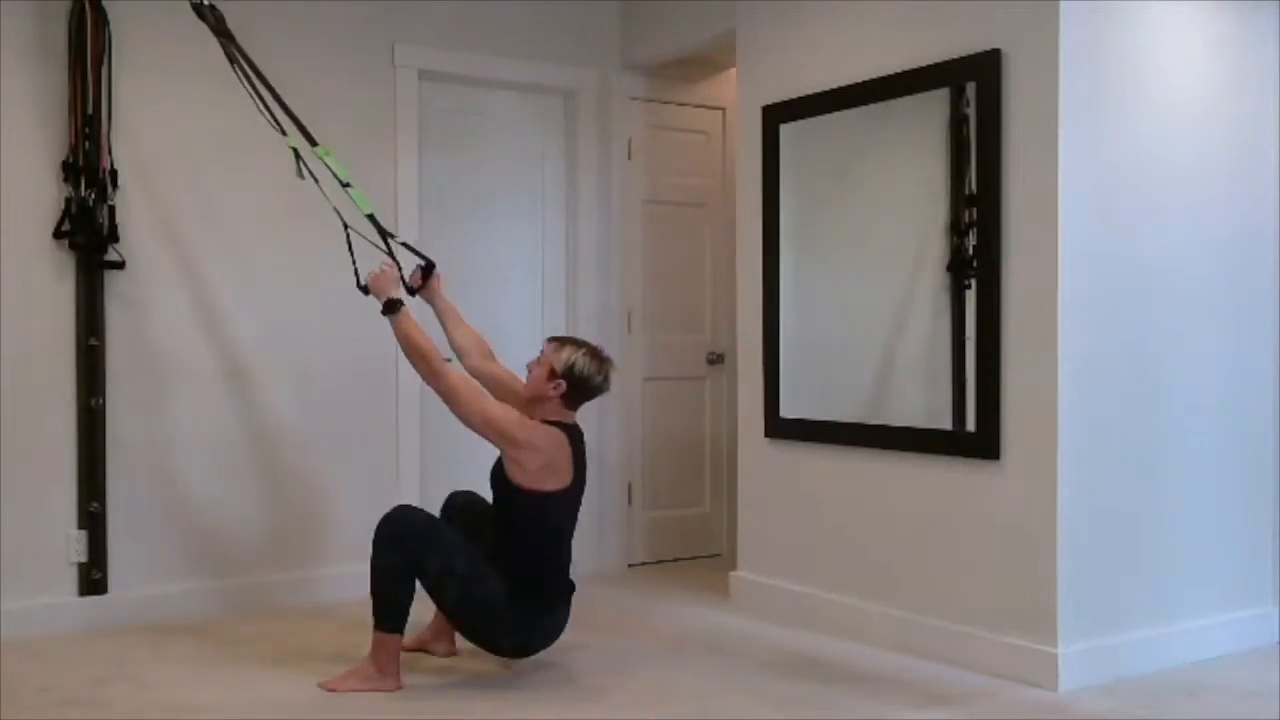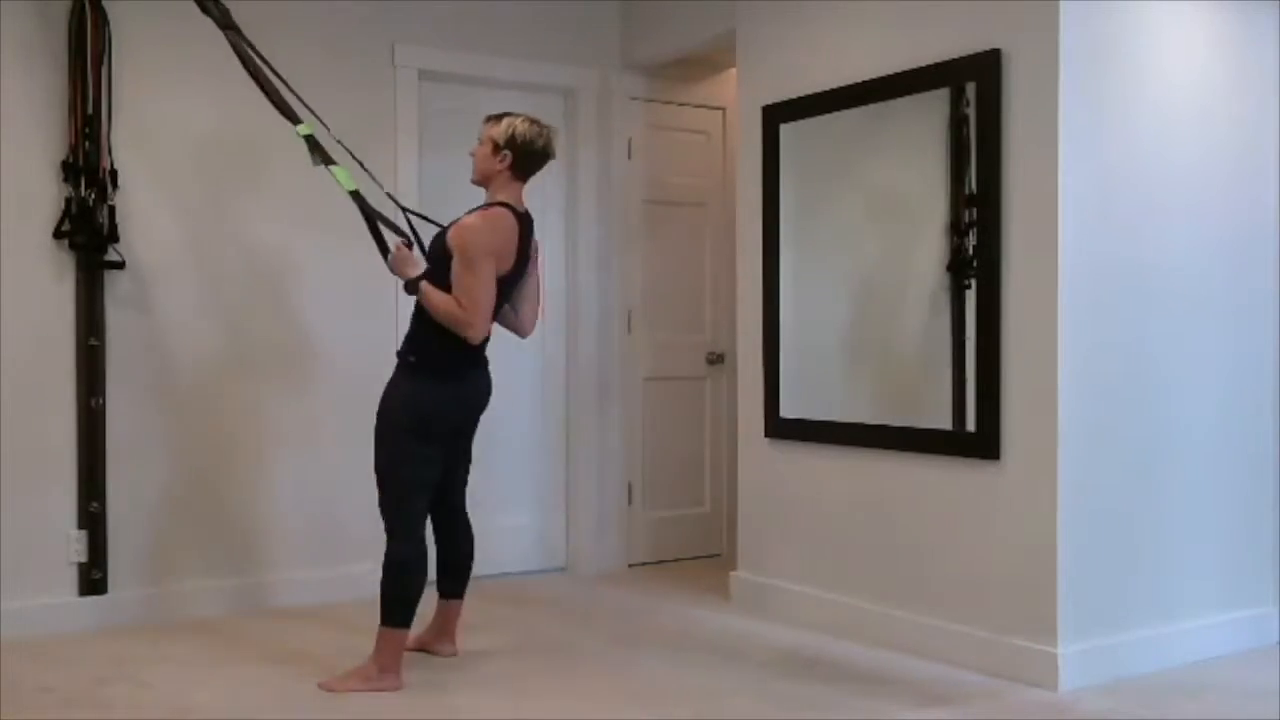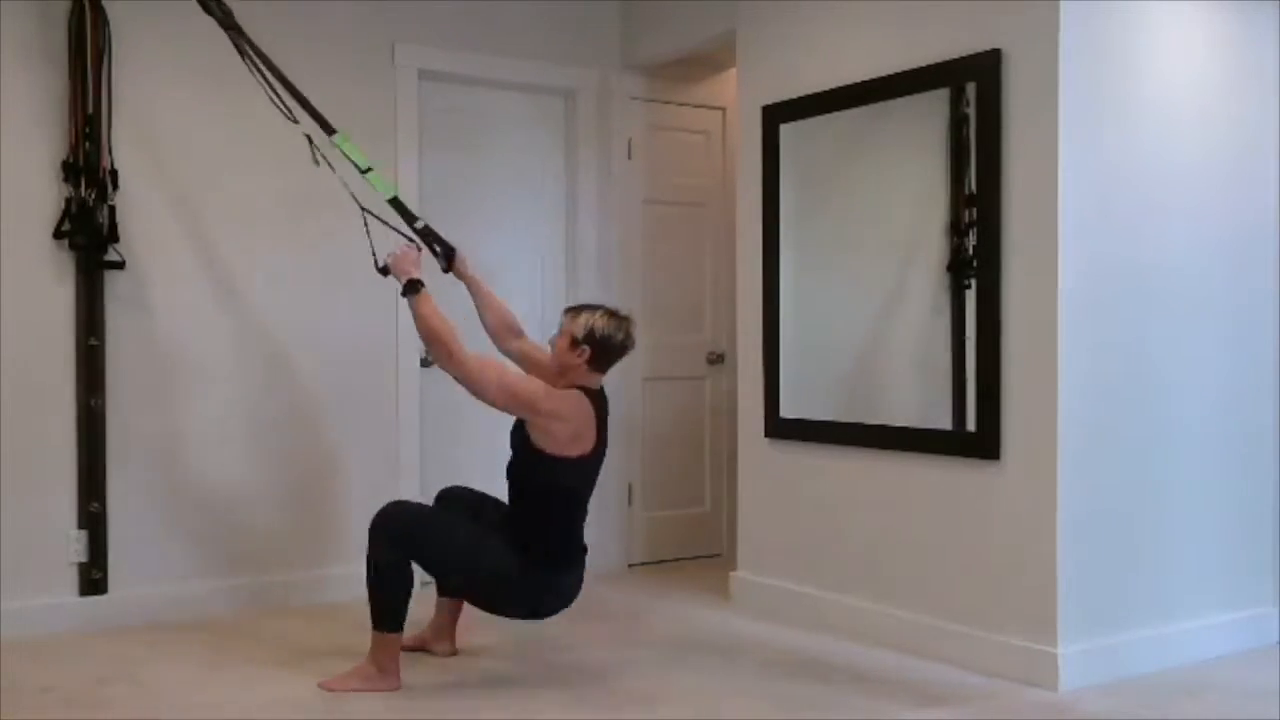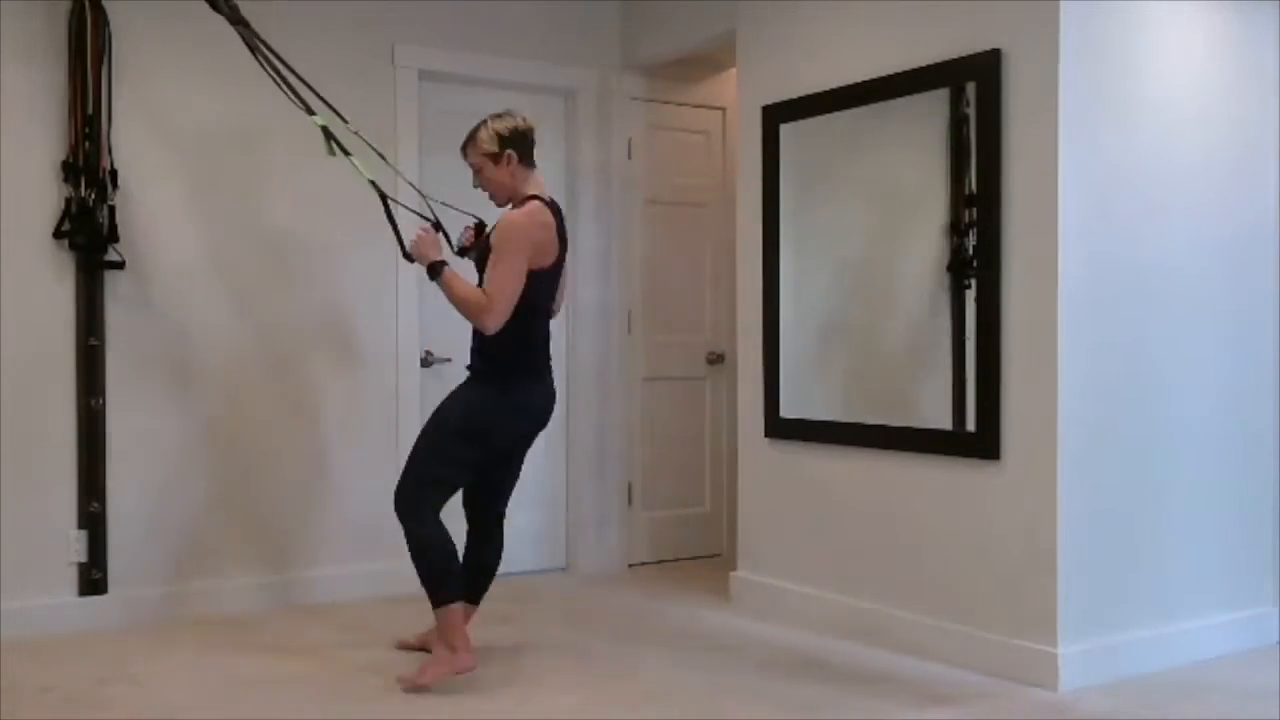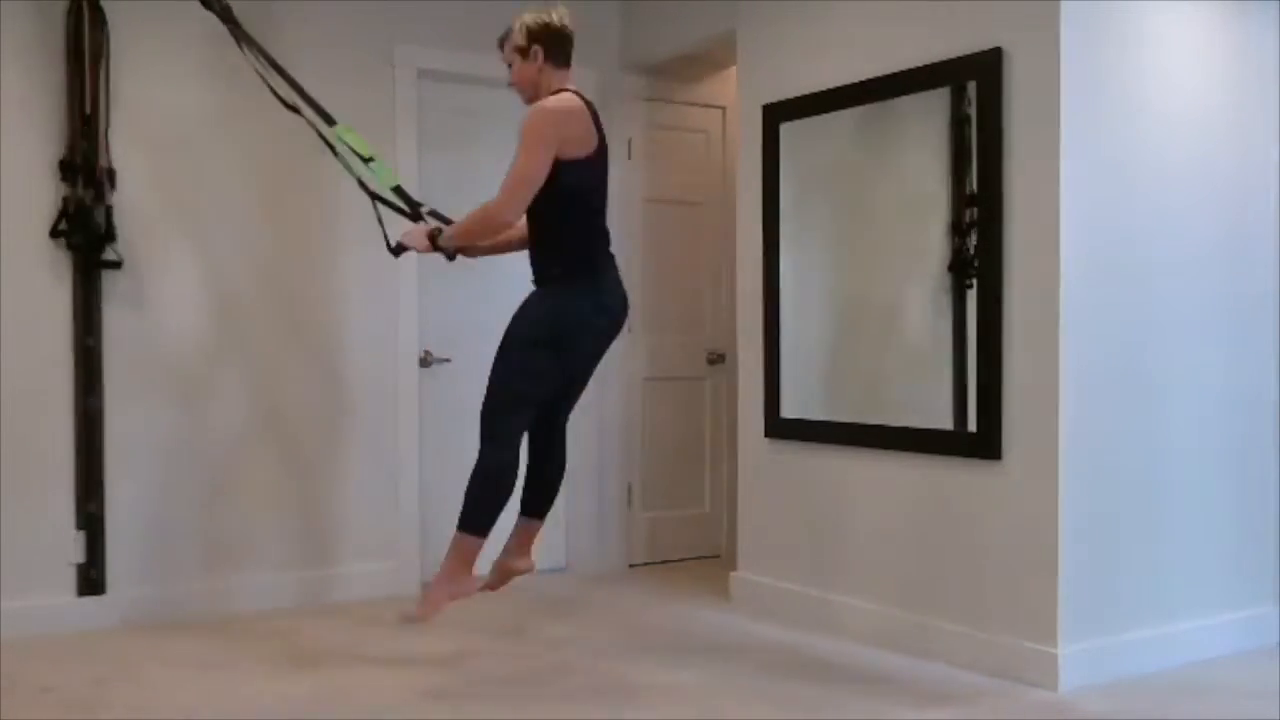
dt=0.4s
person 1, frame 1
left shoulder: (534, 442)
right shoulder: (553, 424)
left elbow: (438, 373)
right elbow: (479, 364)
left wrist: (392, 301)
right wrist: (434, 296)
left hip: (520, 617)
right hip: (538, 603)
left knee: (398, 529)
right knee: (462, 507)
left ankle: (381, 668)
right ankle: (440, 634)
person 1, frame 2
left shoulder: (482, 228)
right shoulder: (518, 225)
left elbow: (472, 326)
right elbow: (521, 321)
left wrist: (415, 277)
left hip: (427, 388)
right hip: (462, 386)
left knee: (406, 518)
right knee: (446, 508)
left ankle: (384, 668)
right ankle: (442, 632)
person 1, frame 3
left shoulder: (559, 405)
right shoulder: (581, 392)
left elbow: (457, 362)
right elbow: (513, 340)
left wrist: (413, 283)
right wrist: (465, 274)
left hip: (532, 575)
right hip: (553, 571)
left knee: (394, 524)
right knee: (454, 504)
left ankle: (381, 667)
right ankle: (440, 633)
person 1, frame 4
left shoulder: (520, 223)
right shoulder: (547, 217)
left elbow: (488, 317)
left wrist: (436, 264)
right wrist: (482, 258)
left hip: (497, 391)
right hip: (530, 392)
left knee: (415, 500)
right knee: (485, 508)
left ankle: (452, 645)
right ankle: (453, 630)
person 1, frame 5
left shoulder: (552, 113)
right shoulder: (575, 113)
left elbow: (502, 212)
left wrist: (440, 239)
right wrist: (458, 242)
left hip: (571, 303)
right hip: (596, 301)
left knee: (501, 425)
right knee: (544, 419)
left ankle: (458, 571)
right ankle: (518, 550)
